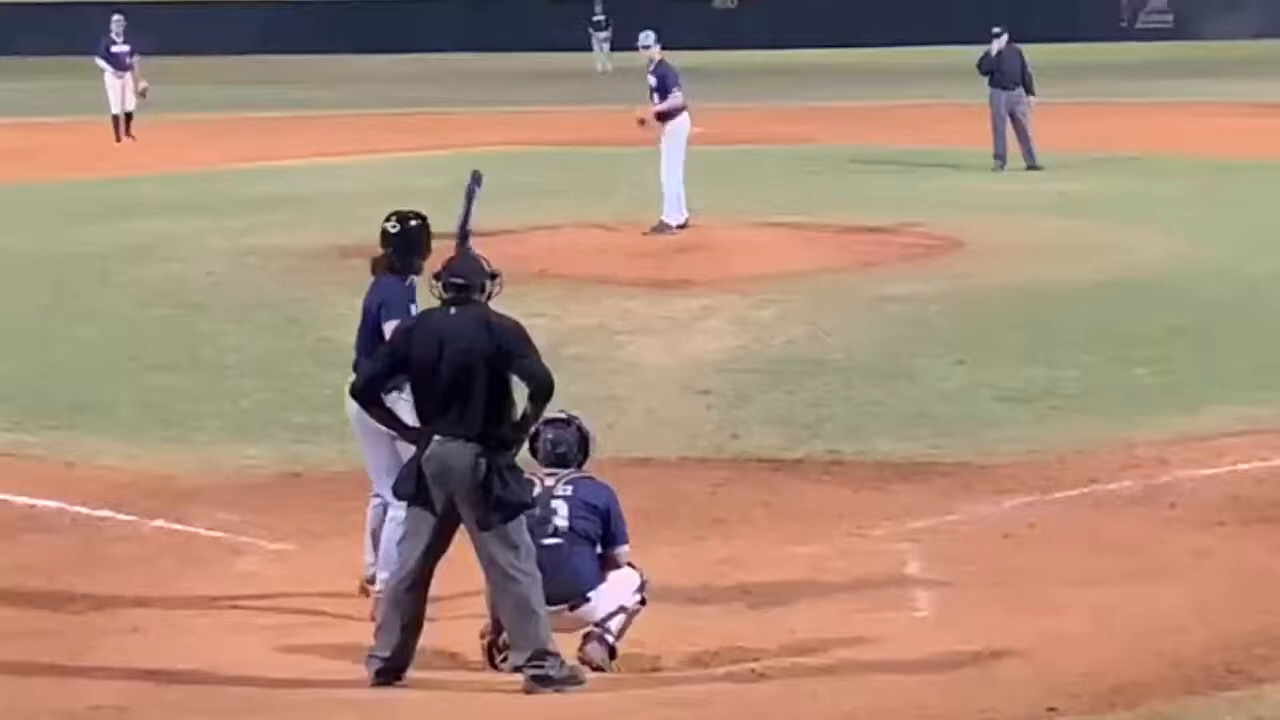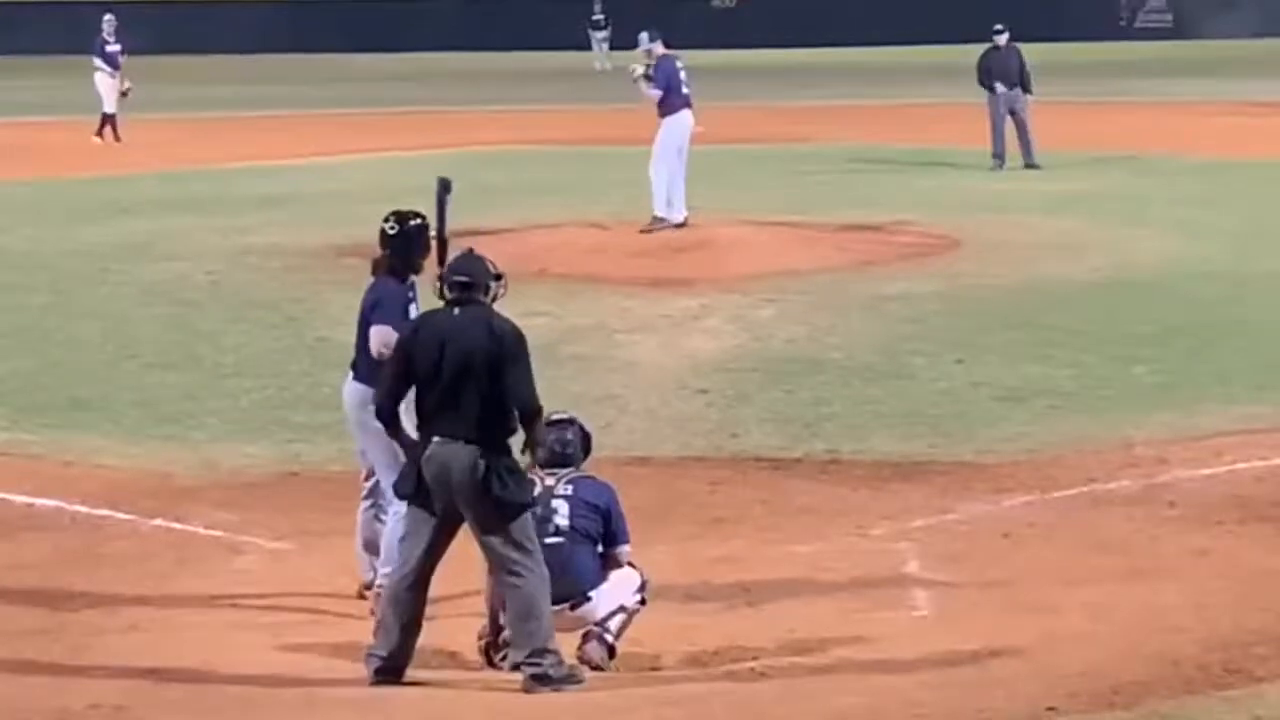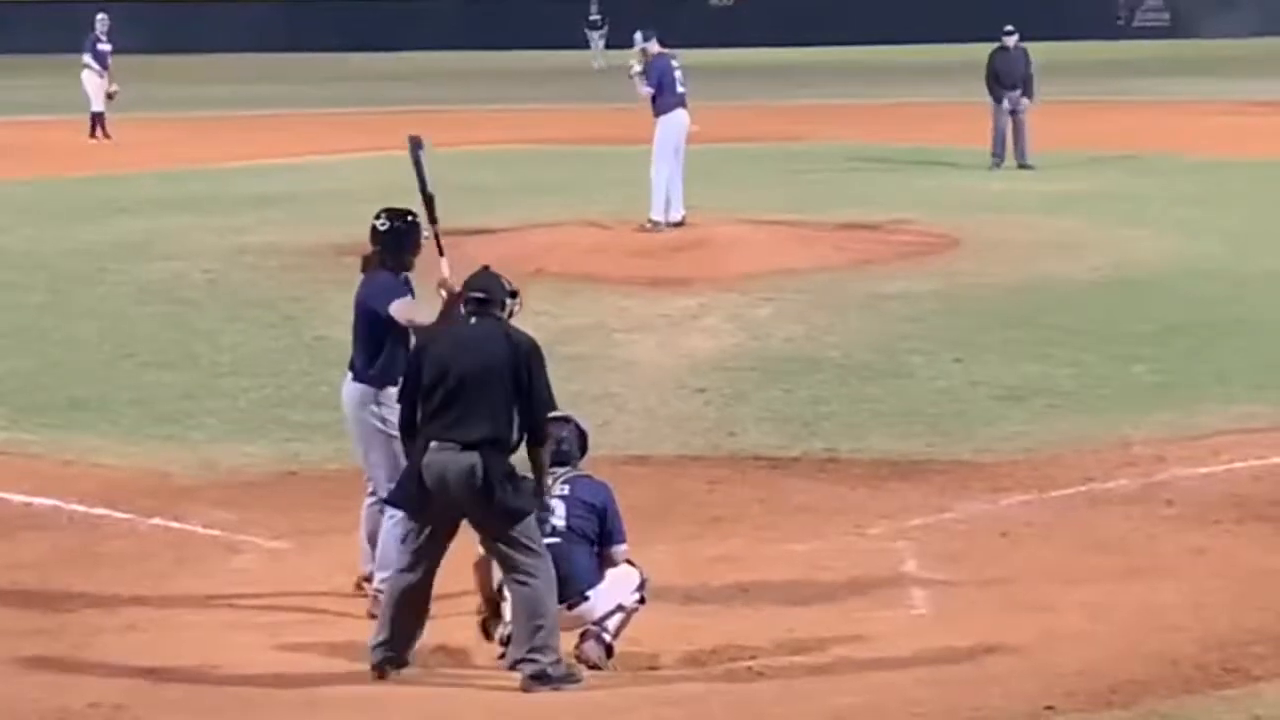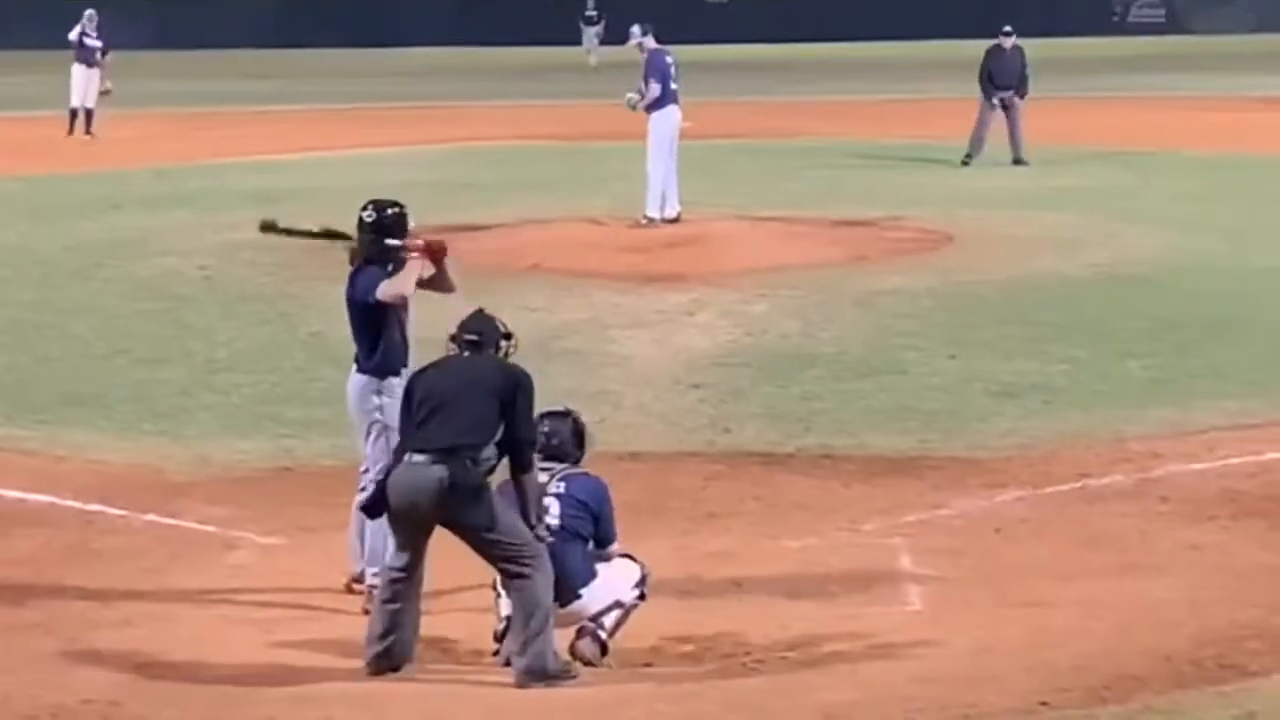
dt=0.4s
person 1, frame 1
left shoulder: (414, 331)
right shoulder: (499, 329)
left elbow: (363, 388)
right elbow: (541, 384)
left wrist: (409, 432)
right wrist: (520, 429)
left hip: (432, 458)
right hip: (482, 460)
left knee: (411, 563)
right knee: (512, 566)
left ankle: (385, 662)
right ankle: (540, 666)
person 1, frame 2
left shoulder: (418, 331)
right shoulder: (501, 332)
left elbow: (386, 406)
right elbow: (525, 406)
left wrist: (414, 451)
right wrist: (534, 445)
left hip: (433, 459)
right hip: (484, 462)
left knee: (410, 564)
right knee: (521, 565)
left ankle: (384, 661)
right ankle: (541, 666)
person 1, frame 3
left shoulder: (430, 341)
right shoulder: (520, 346)
left elbow: (408, 417)
right elbow: (537, 426)
right wrist: (540, 484)
left hip: (431, 463)
right hip: (483, 466)
left knee: (414, 563)
right knee: (530, 567)
left ankle: (387, 656)
right ankle: (541, 666)
person 1, frame 4
left shoulder: (424, 374)
right shoulder: (512, 377)
right elbow: (521, 459)
left wrist: (417, 486)
right wrist: (533, 521)
left hip: (403, 478)
right hip: (454, 479)
left knee: (403, 562)
right knee: (529, 561)
left ankle: (384, 654)
right ankle: (536, 663)
person 2, frame 1
left shoulder: (397, 284)
right shoulder: (393, 290)
left hip: (378, 394)
right hip: (381, 397)
left knee: (386, 488)
right knee: (406, 496)
left ankle: (374, 574)
right ankle: (387, 593)
person 2, frame 2
left shoulder: (401, 285)
right shoulder: (391, 291)
right elbow: (382, 347)
left hip: (371, 393)
right hip: (376, 396)
left knee: (378, 488)
left ankle: (373, 577)
right ankle: (387, 590)
person 2, frame 3
left shoulder: (396, 282)
right shoulder: (380, 284)
right elbow: (413, 317)
right wrist: (439, 314)
left hip: (378, 392)
right hip: (375, 396)
left knee: (383, 486)
left ankle: (372, 571)
right ankle: (384, 591)
person 2, frame 4
left shoulder: (389, 267)
right shoulder: (366, 276)
left elbow: (445, 287)
right elbow: (399, 292)
left wrist: (435, 259)
right wrist: (416, 262)
left hip: (384, 382)
right hip: (378, 386)
left knee: (375, 477)
left ankle: (362, 569)
right ankle: (378, 587)
person 3, frame 1
right shoulder: (599, 490)
right elbow: (619, 558)
left wrist: (496, 626)
right hip: (581, 606)
right knee: (632, 579)
right ankle: (600, 640)
person 3, frame 2
right shoulder: (600, 490)
right elbow: (621, 557)
left wrist: (493, 625)
right hip: (582, 605)
right knee: (632, 579)
right ankle: (600, 640)
person 3, frame 3
right shoulder: (596, 489)
left elbow: (484, 560)
right elbow: (616, 556)
left wrist: (489, 608)
right hip: (580, 604)
left knee: (504, 576)
right knee: (631, 577)
right ankle: (597, 639)
person 3, frame 4
left shoulder: (508, 487)
right shoulder: (591, 485)
right elbow: (609, 552)
right hip: (576, 600)
right knee: (633, 572)
left ankle: (512, 631)
right ankle: (593, 636)
person 4, frame 1
left shoulder: (666, 70)
right shoulder: (652, 66)
left elbow: (679, 100)
left wrist: (652, 109)
right wrist: (650, 110)
left hip: (675, 123)
right hip: (669, 123)
left knee: (669, 174)
right knee: (674, 172)
left ankle: (669, 221)
right ankle: (680, 217)
person 4, frame 2
left shoulder: (661, 64)
right shoulder: (675, 60)
left elbow: (654, 95)
left wrist: (639, 80)
right wrist: (646, 75)
left hip: (673, 120)
right hip: (685, 117)
left knee: (658, 169)
right knee: (677, 171)
left ankle: (660, 216)
right ankle: (678, 216)
person 4, frame 3
left shoulder: (655, 62)
right shoulder: (672, 58)
left elbow: (645, 92)
left wrist: (636, 74)
right wrist: (641, 72)
left hip: (668, 118)
right hip: (681, 115)
left knee: (660, 170)
right knee: (674, 169)
left ankle: (657, 219)
right ankle: (676, 215)
person 4, frame 4
left shoulder: (653, 58)
right shoulder: (666, 55)
left elbow: (655, 91)
left wrist: (640, 104)
right wrist: (640, 95)
left hip: (661, 114)
right hip: (672, 111)
left knee: (655, 166)
right knee: (668, 165)
left ankle: (652, 215)
right ankle: (671, 211)
